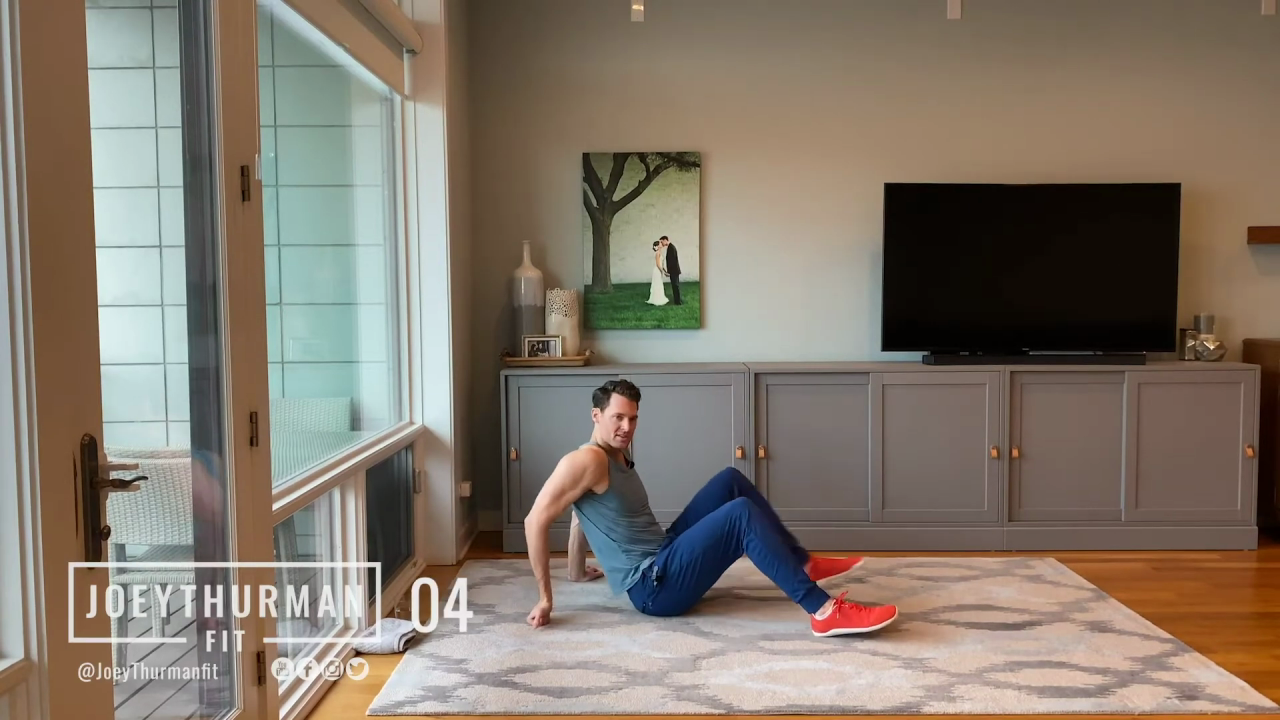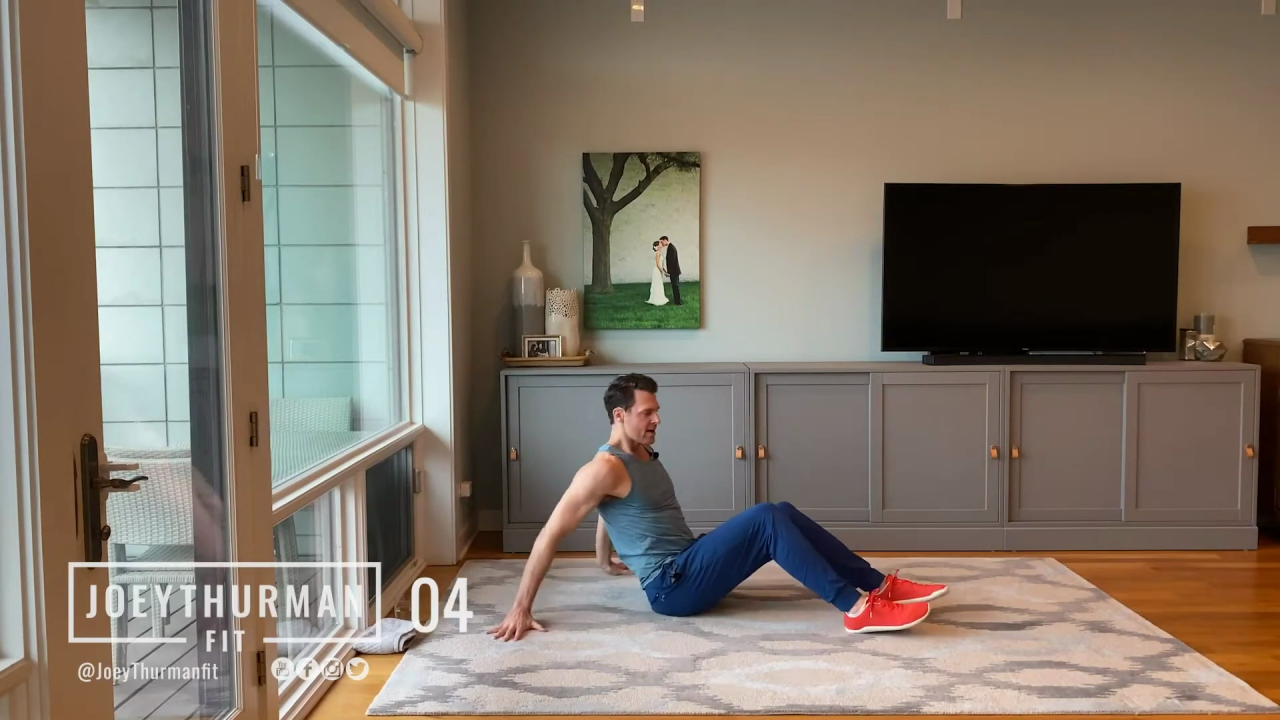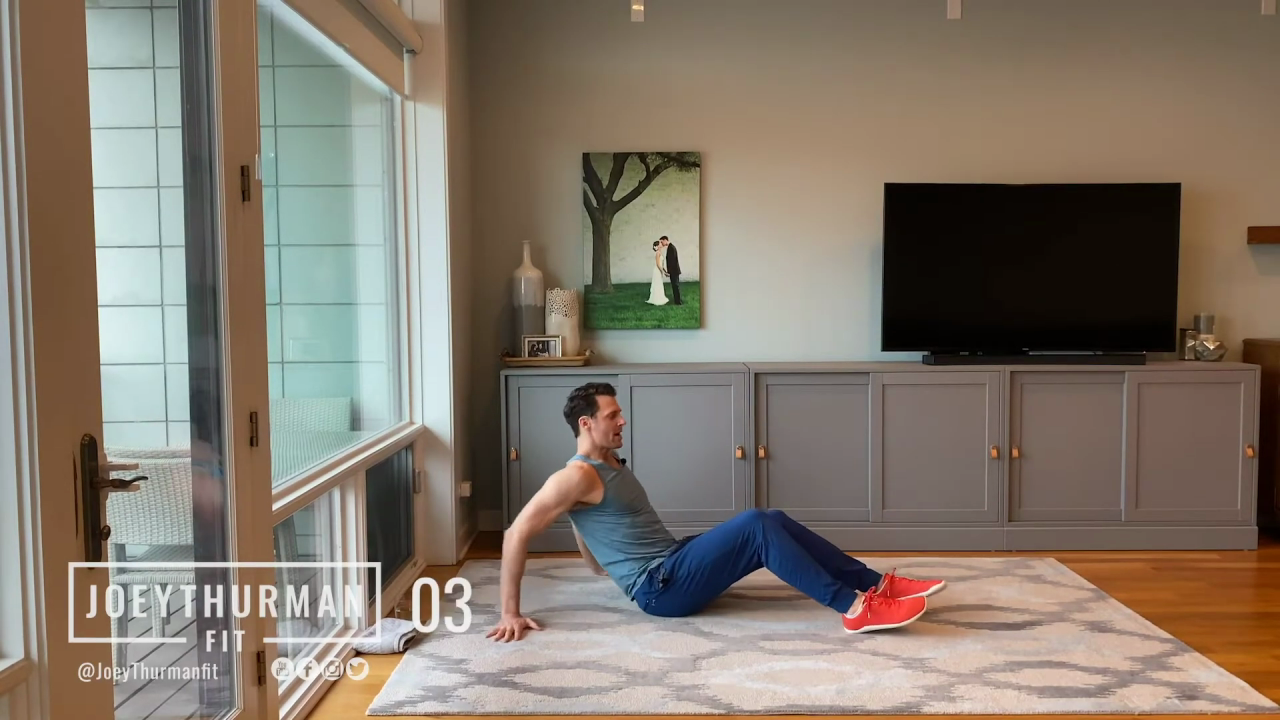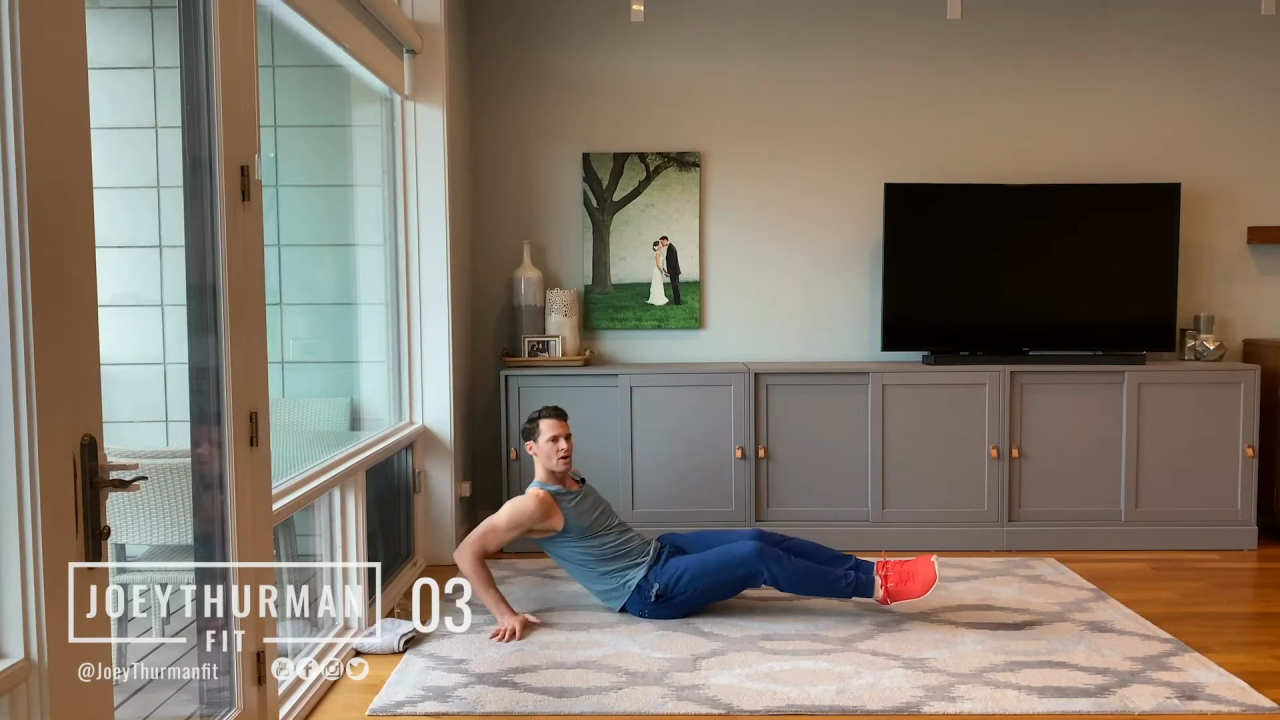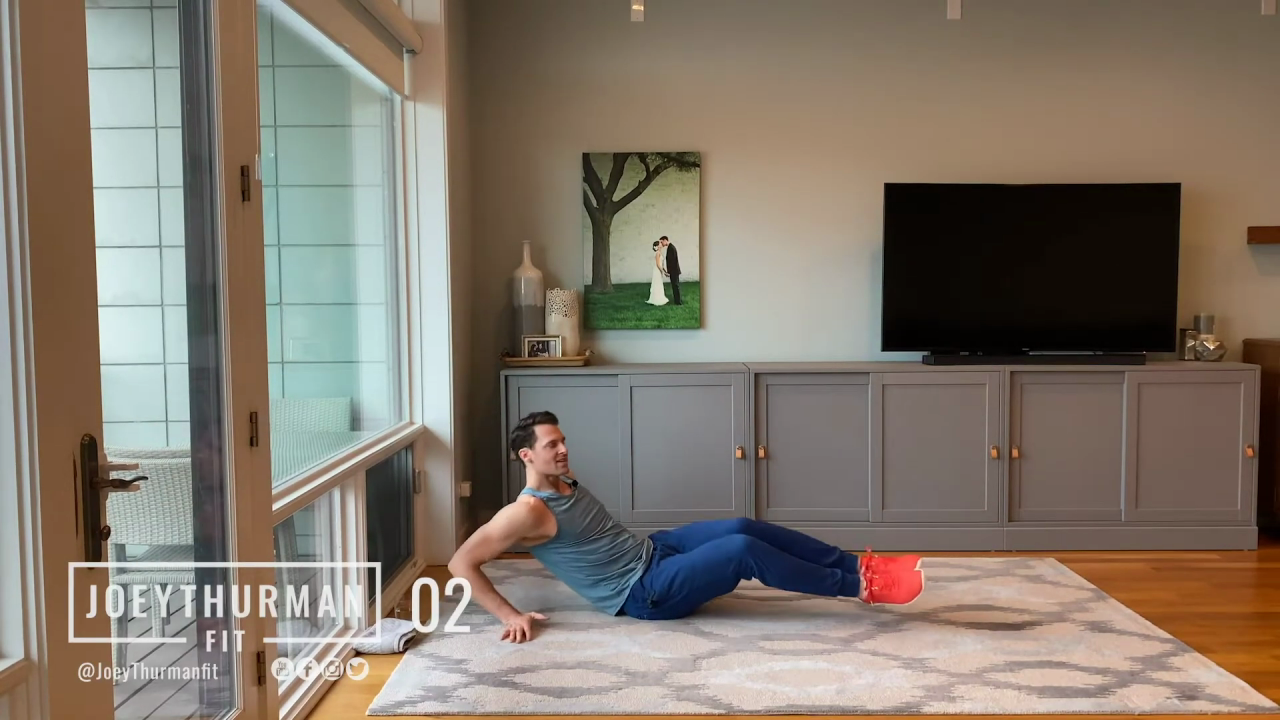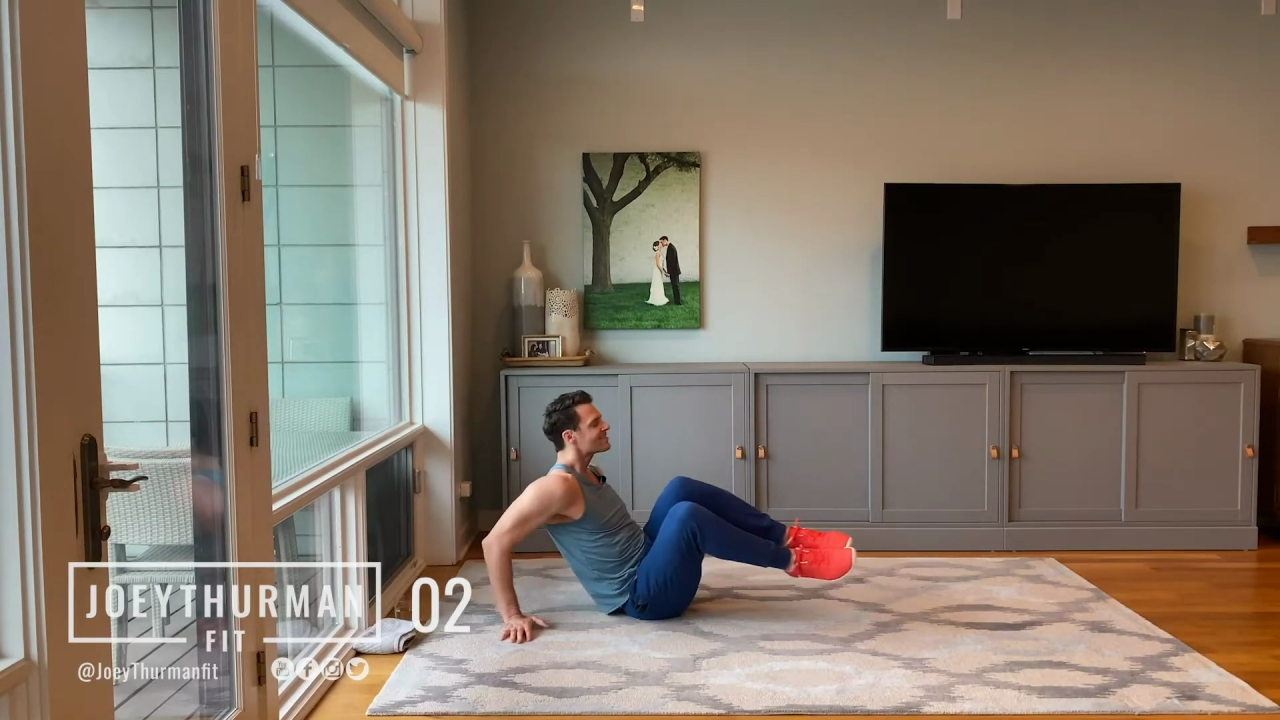
dt=0.5s
person 1, frame 1
left shoulder: (619, 452)
right shoulder: (586, 461)
left elbow: (583, 515)
right elbow: (536, 521)
left wrist: (578, 570)
right wrist: (545, 598)
left hip: (665, 556)
right hip: (654, 588)
left knee: (730, 480)
right knee: (742, 513)
left ankle: (802, 565)
right ankle: (824, 611)
person 1, frame 2
left shoulder: (642, 453)
right shoulder: (605, 469)
right elbow: (551, 534)
left wrist: (607, 562)
right wrist: (520, 609)
left hip: (688, 562)
right hip: (672, 586)
left knee: (783, 513)
right knee: (766, 518)
left ankle: (880, 585)
right ankle: (857, 609)
person 1, frame 3
left shoulder: (610, 464)
right shoulder: (575, 477)
right elbow: (516, 534)
left wrist: (599, 566)
right wrist: (511, 612)
left hip: (675, 560)
right hip: (661, 589)
left knee: (775, 522)
right knee: (756, 524)
left ankle: (877, 584)
right ankle: (854, 608)
person 1, frame 4
left shoulder: (571, 480)
right shoulder: (533, 506)
right elbow: (466, 553)
right wrist: (505, 612)
left hip: (661, 553)
right hip: (649, 590)
left knee: (760, 538)
right knee: (756, 559)
left ankle: (875, 570)
right ankle: (876, 588)
person 1, frame 5
left shoulder: (565, 483)
right shoulder: (526, 512)
right elbow: (461, 563)
right wrist: (509, 615)
left hip: (654, 551)
right hip: (644, 593)
left knee: (744, 527)
right knee: (744, 552)
left ankle: (859, 565)
right ankle: (859, 586)
person 1, frame 6
left shoulder: (587, 472)
right shoulder: (557, 487)
right elbow: (495, 542)
right wrist: (512, 615)
left hip: (649, 561)
right hip: (643, 597)
left knee: (681, 490)
right knee: (687, 514)
left ankle: (787, 538)
right ankle: (791, 561)
